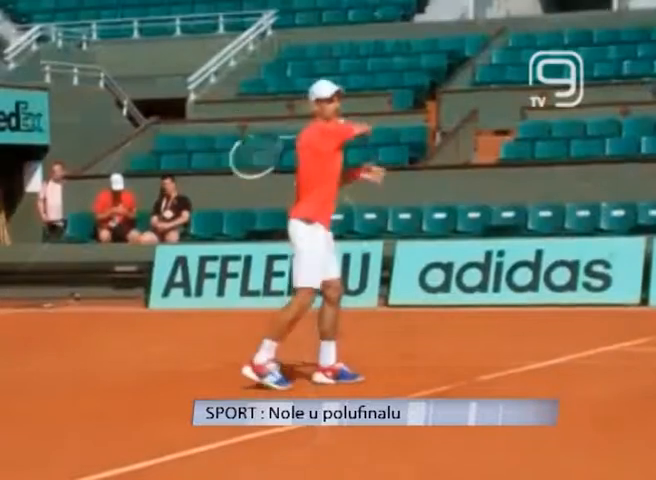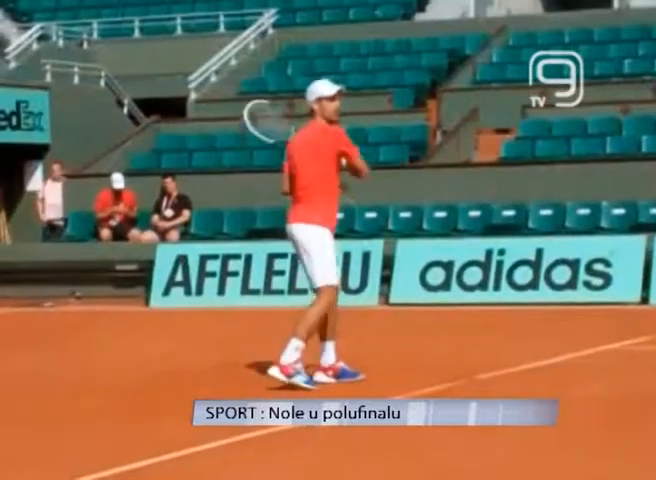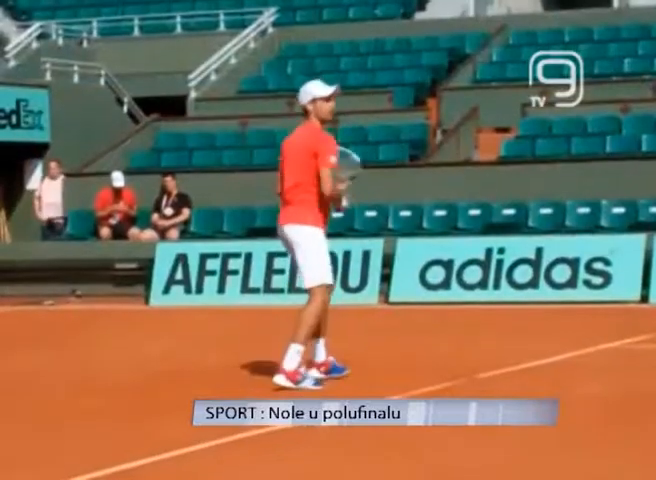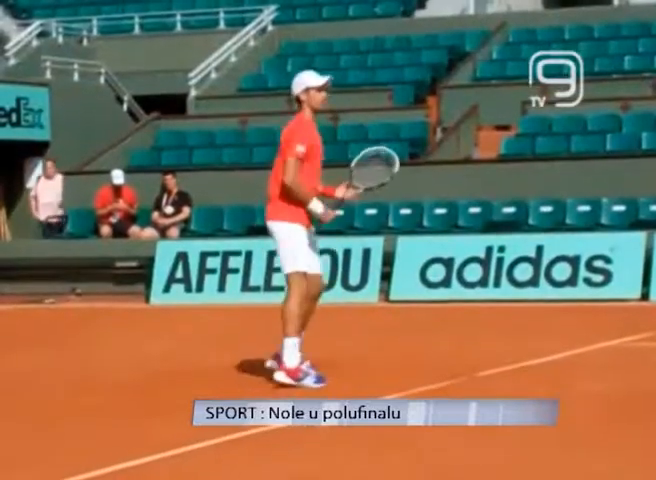
dt=0.2s
person 1, frame 1
left shoulder: (321, 134)
right shoulder: (324, 131)
right elbow: (361, 129)
left wrist: (357, 173)
right wrist: (341, 123)
left hip: (318, 226)
right hip: (308, 223)
left knee: (334, 293)
right knee: (303, 299)
left ankle: (327, 365)
right ankle: (261, 361)
person 1, frame 2
left shoulder: (296, 140)
right shoulder: (333, 134)
left elbow: (286, 187)
right elbow: (362, 171)
right wrist: (347, 163)
left hip: (302, 221)
right hip: (313, 225)
left knee: (329, 295)
right knee: (327, 297)
left ankle: (329, 364)
right ankle: (288, 361)
person 1, frame 3
left shoulder: (291, 141)
right shoulder: (323, 140)
right elbow: (329, 190)
right wrist: (338, 199)
left hip: (289, 222)
right hip: (306, 225)
left knee: (321, 293)
right knee: (320, 296)
left ankle: (320, 360)
right ankle: (290, 368)
person 1, frame 4
left shoulder: (304, 129)
right shoulder: (302, 128)
right elbow: (289, 180)
left wrist: (333, 192)
right wrist: (318, 207)
left hip: (296, 220)
right hip: (286, 218)
left knee: (314, 287)
right knee: (298, 285)
left ankle: (285, 355)
right ankle: (290, 365)
